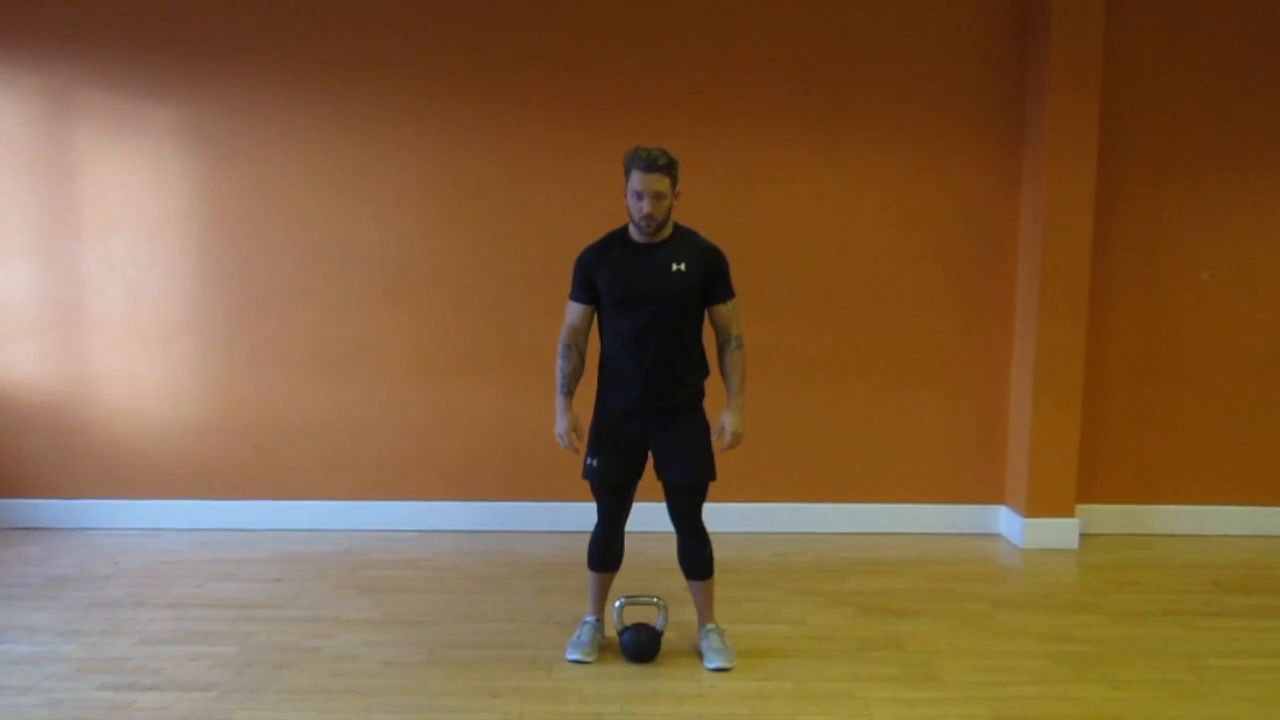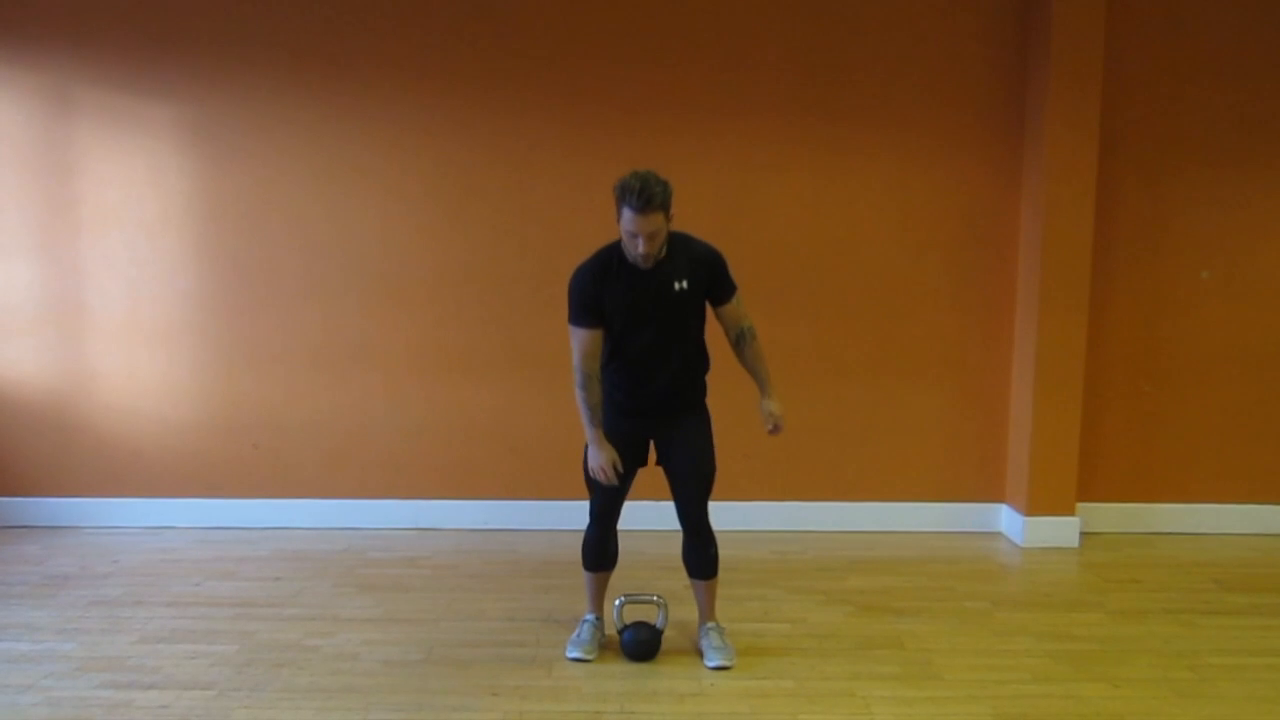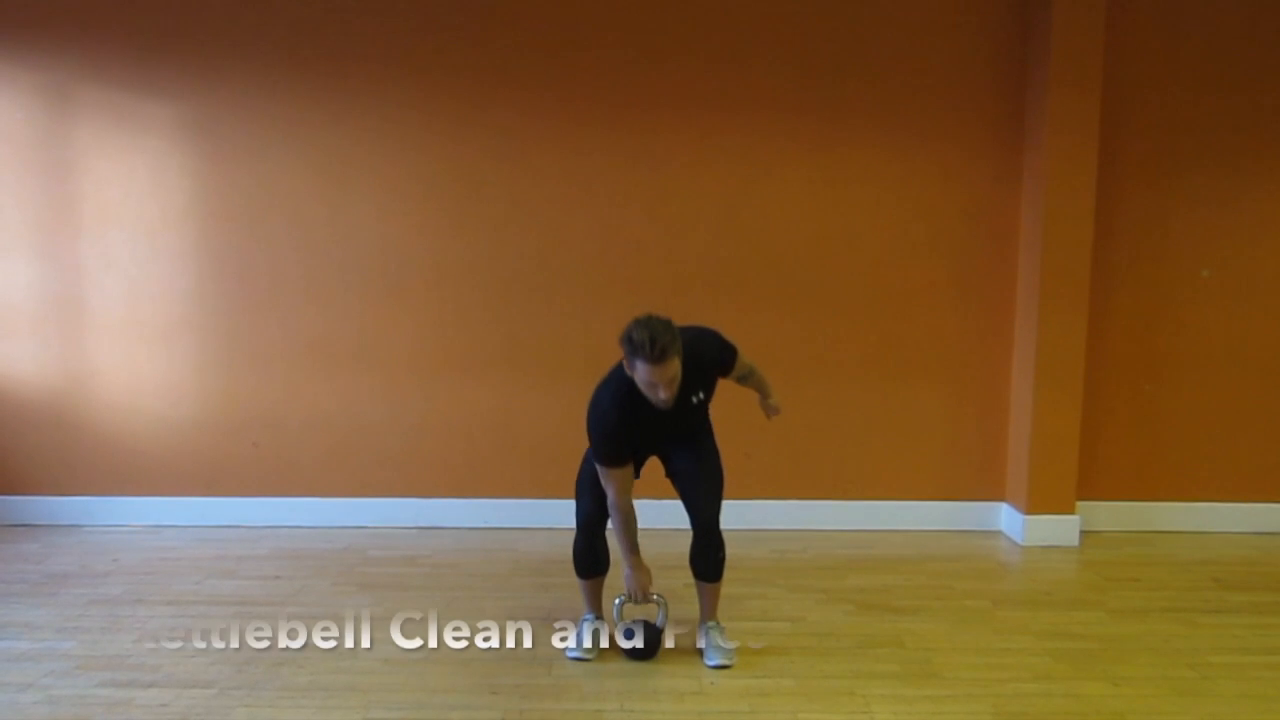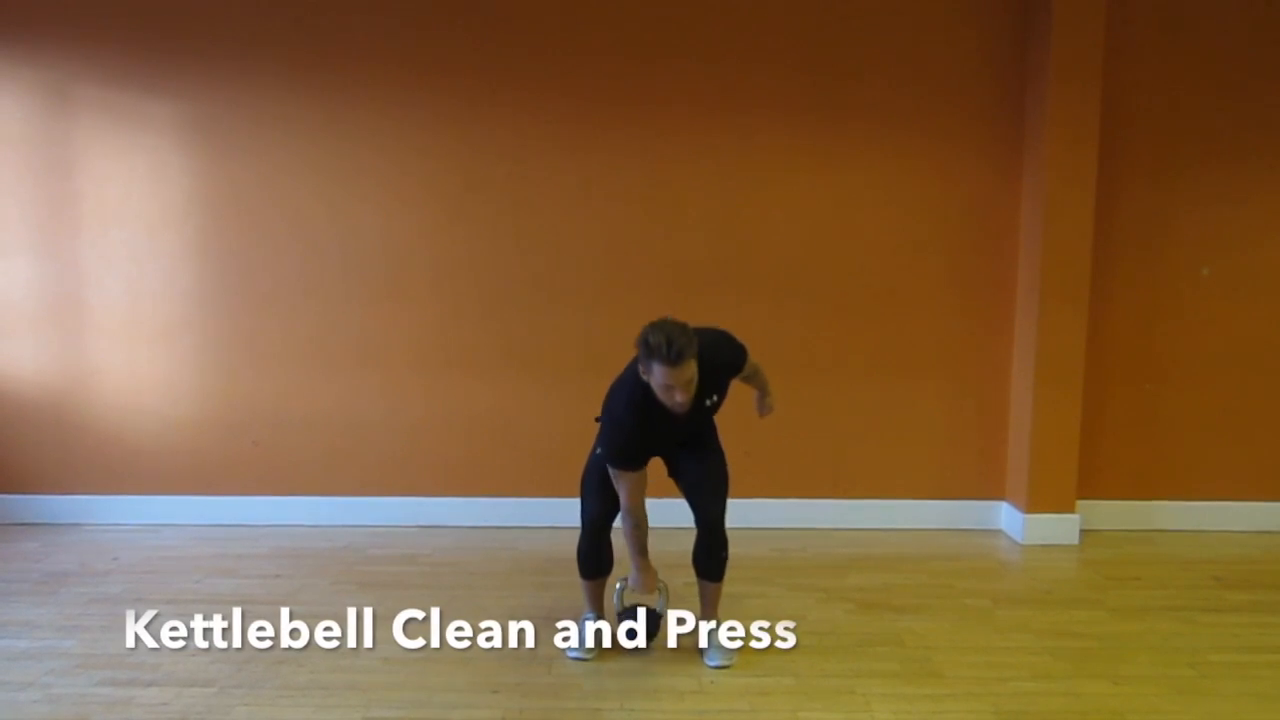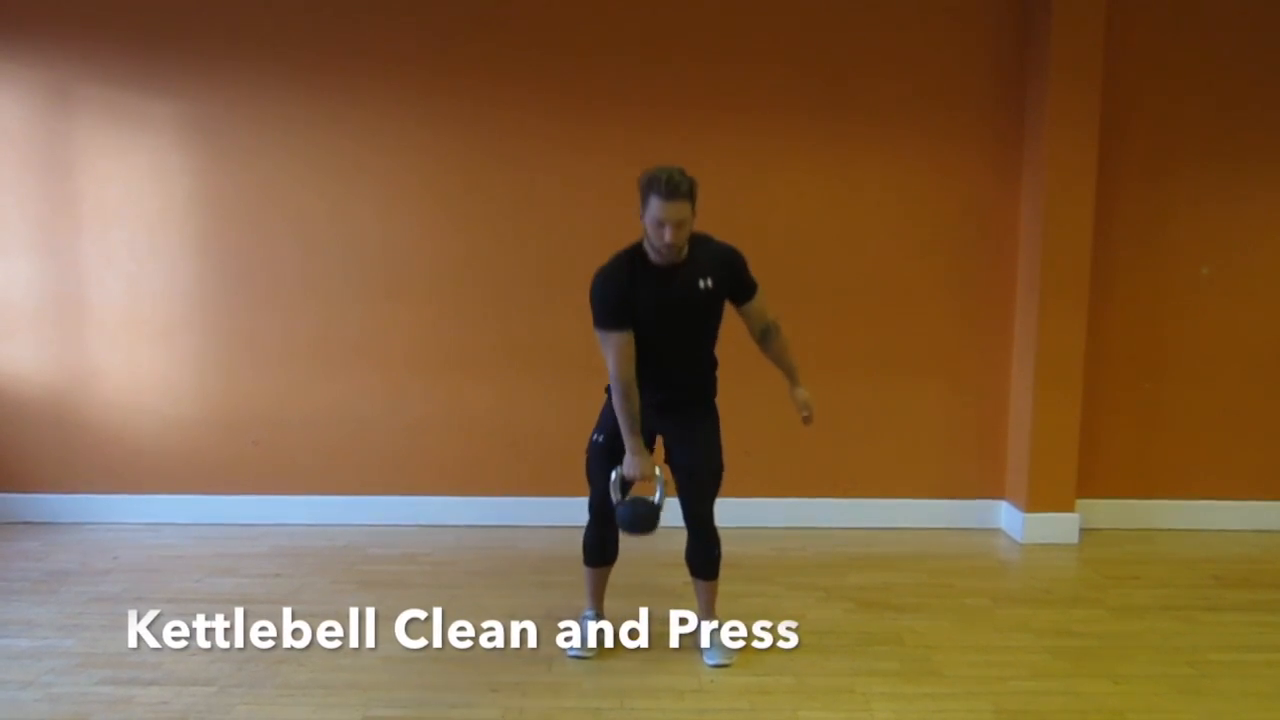
dt=0.4s
person 1, frame 1
left shoulder: (703, 256)
right shoulder: (597, 257)
left elbow: (729, 333)
right elbow: (573, 335)
left wrist: (734, 405)
right wrist: (564, 405)
left hip: (682, 415)
right hip: (616, 416)
left knee: (688, 522)
right knee: (609, 520)
left ankle: (708, 628)
right ankle: (593, 621)
person 1, frame 2
left shoulder: (701, 260)
right shoulder: (592, 276)
left elbow: (738, 326)
right elbow: (585, 362)
left wrist: (766, 392)
right wrist: (595, 438)
left hip: (684, 409)
right hip: (621, 409)
left knee: (694, 516)
right knee: (602, 513)
left ankle: (709, 625)
right ankle: (592, 619)
person 1, frame 3
left shoulder: (706, 348)
right shoulder: (609, 406)
left elbow: (742, 369)
right elbow: (619, 497)
left wrist: (765, 395)
right wrist: (633, 564)
left hip: (689, 431)
right hip: (627, 438)
left knee: (707, 518)
right knee: (590, 516)
left ankle: (709, 624)
right ankle: (593, 618)
person 1, frame 4
left shoulder: (718, 350)
right shoulder: (624, 409)
left elbow: (747, 367)
right elbow: (631, 503)
left wrist: (764, 392)
right wrist: (640, 566)
left hip: (695, 434)
right hip: (627, 436)
left knee: (711, 520)
right knee: (595, 519)
left ankle: (709, 625)
right ankle: (593, 618)
person 1, frame 5
left shoulder: (721, 261)
right shoulder: (613, 278)
left elbow: (762, 323)
right elbow: (620, 370)
left wrist: (794, 383)
right wrist: (634, 450)
left hip: (694, 408)
right hip: (632, 402)
left knee: (699, 517)
right knee: (603, 509)
left ankle: (709, 626)
right ankle: (593, 617)
